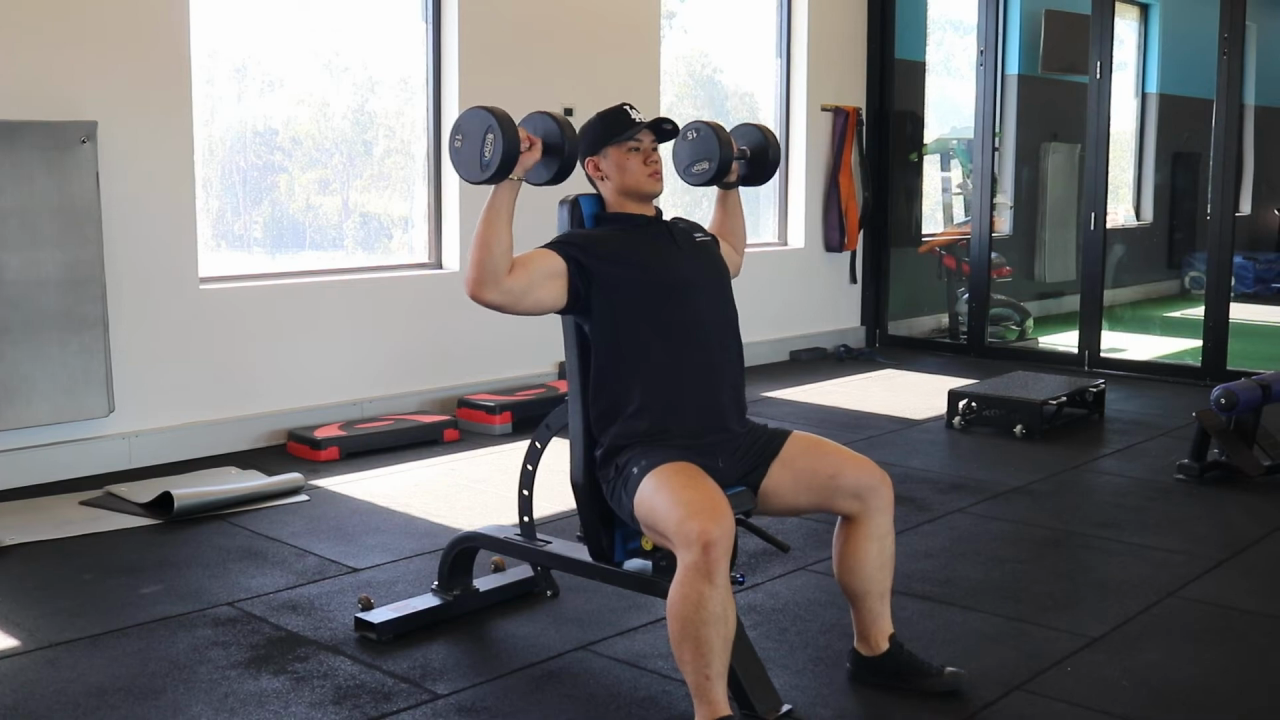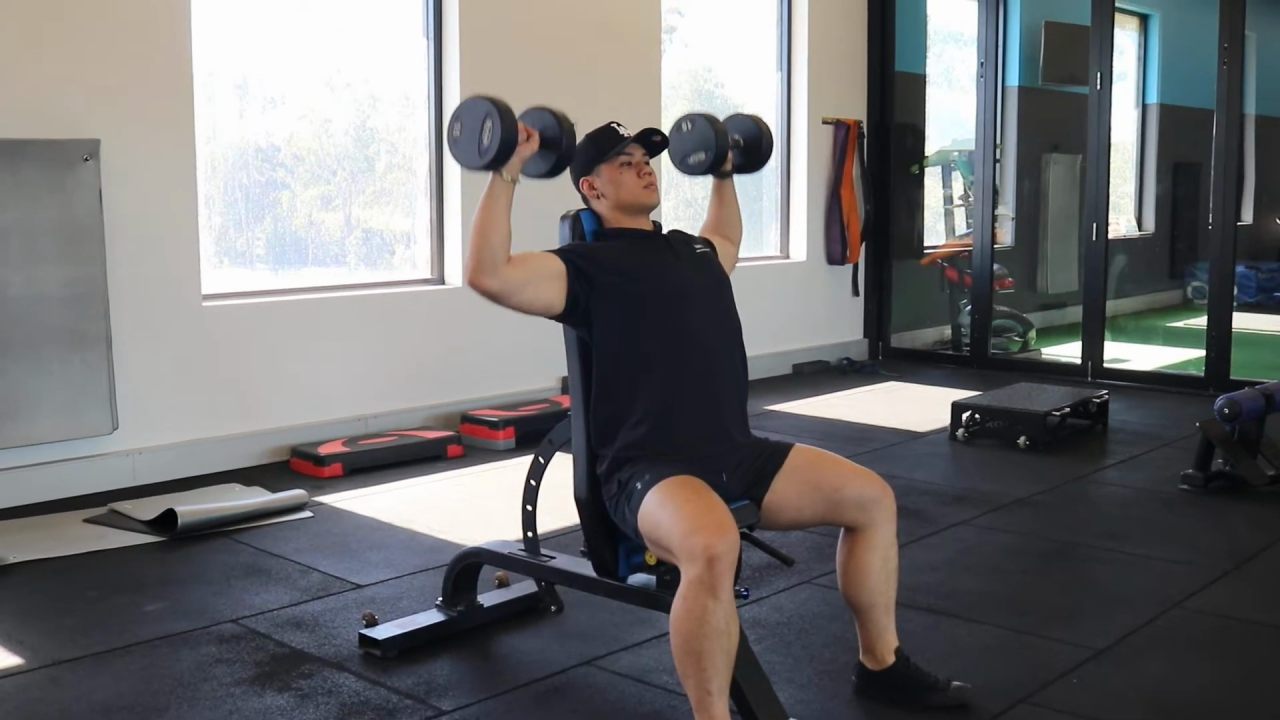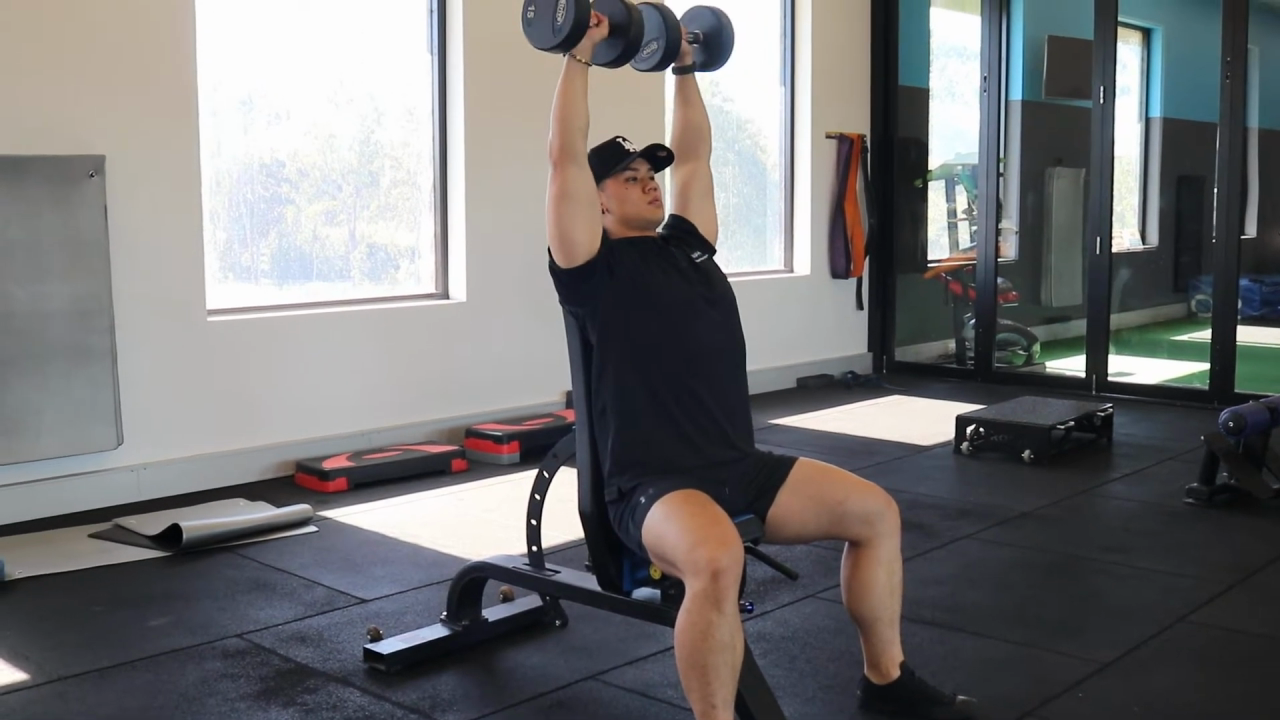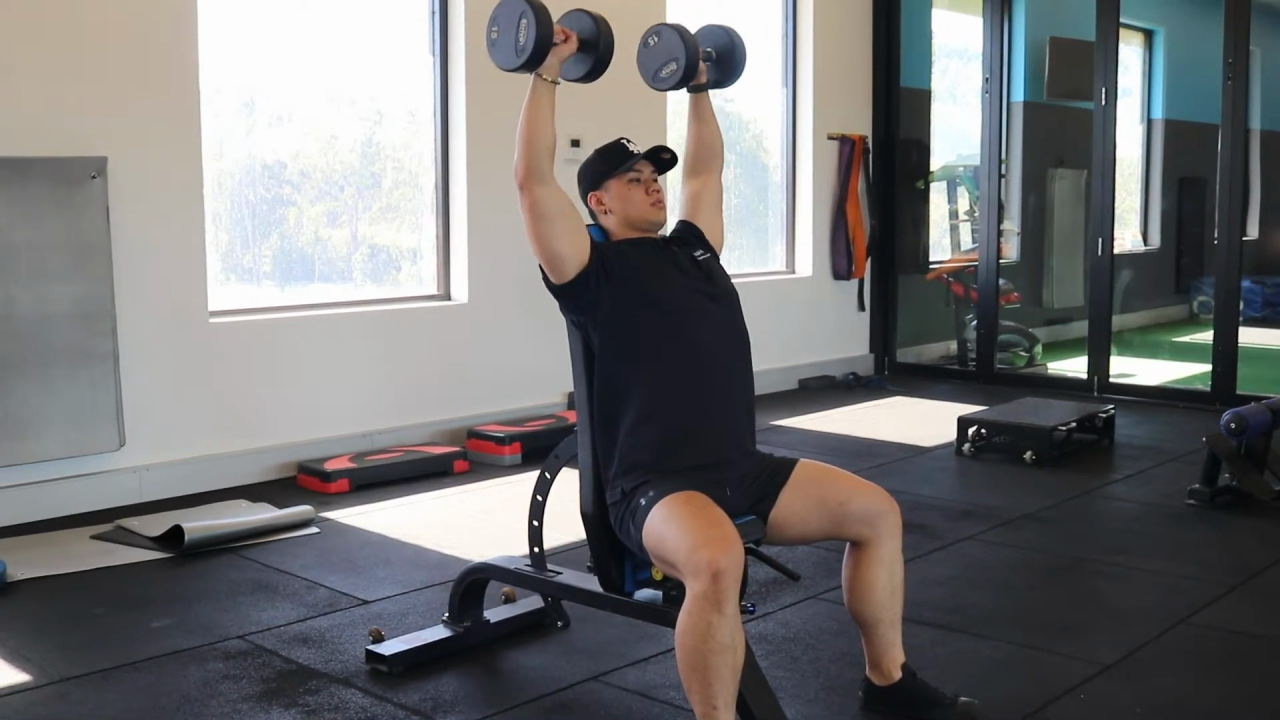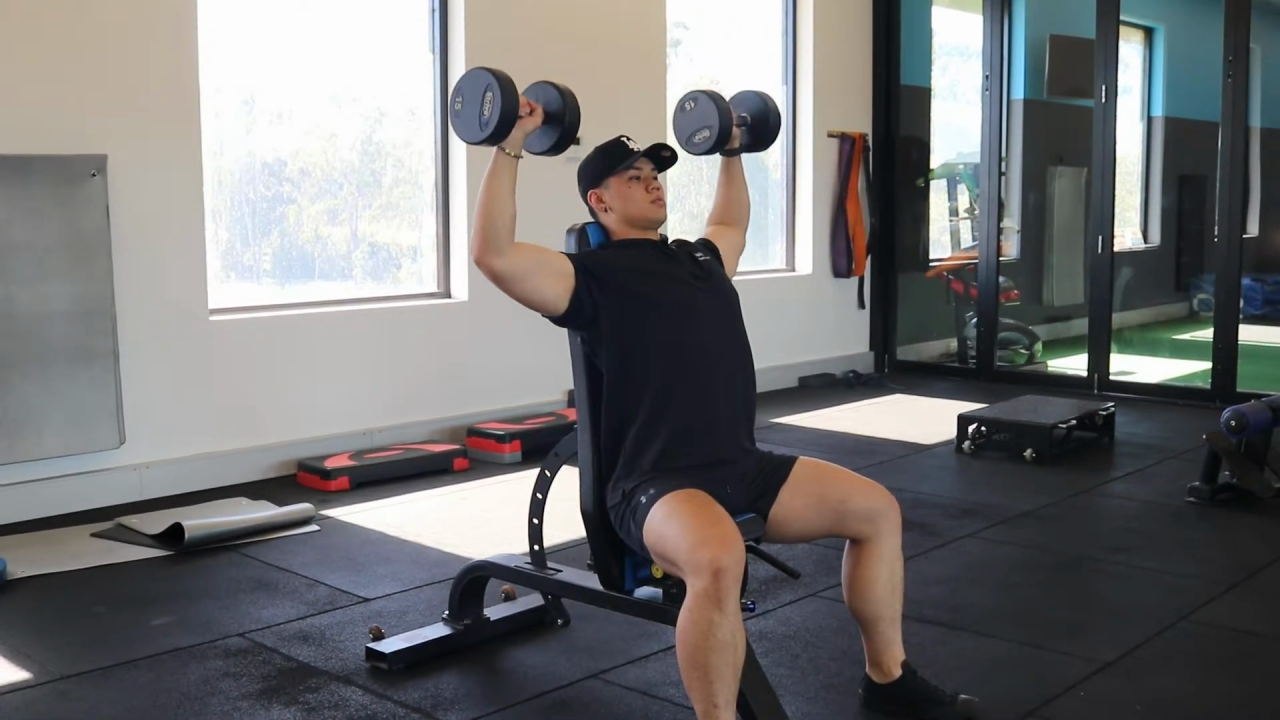
dt=1s
person 1, frame 1
left shoulder: (690, 235)
right shoulder: (588, 250)
left elbow: (731, 257)
right elbow: (489, 285)
left wrist: (729, 184)
right wrist: (510, 180)
left hip: (734, 438)
right hip: (648, 453)
left knee: (869, 487)
right knee: (708, 535)
left ankle: (875, 649)
person 1, frame 2
left shoulder: (686, 248)
right shoulder: (588, 263)
left elbow: (726, 244)
right elbow: (487, 275)
left wrist: (722, 173)
right wrist: (506, 172)
left hip: (737, 453)
right hip: (651, 468)
left knee: (870, 498)
right knee: (712, 548)
left ankle: (881, 663)
person 1, frame 3
left shoulder: (686, 244)
right shoulder: (597, 267)
left elbow: (694, 153)
right elbow: (565, 157)
left wrist: (683, 68)
right wrist: (580, 53)
left hip: (739, 465)
right hip: (655, 483)
left knee: (874, 511)
right knee: (717, 562)
person 1, frame 4
left shoulder: (691, 249)
right shoulder: (596, 270)
left elbow: (705, 168)
right elbow: (533, 181)
left wrist: (697, 88)
right wrist: (547, 72)
left hip: (742, 468)
right hip: (656, 485)
left knee: (877, 512)
right knee: (717, 563)
person 1, frame 5
left shoulder: (696, 257)
right shoulder: (595, 274)
left elbow: (733, 224)
right elbow: (493, 254)
left wrist: (730, 154)
right wrist: (510, 147)
left hip: (743, 466)
right hip: (657, 482)
left knee: (876, 509)
right knee: (718, 561)
